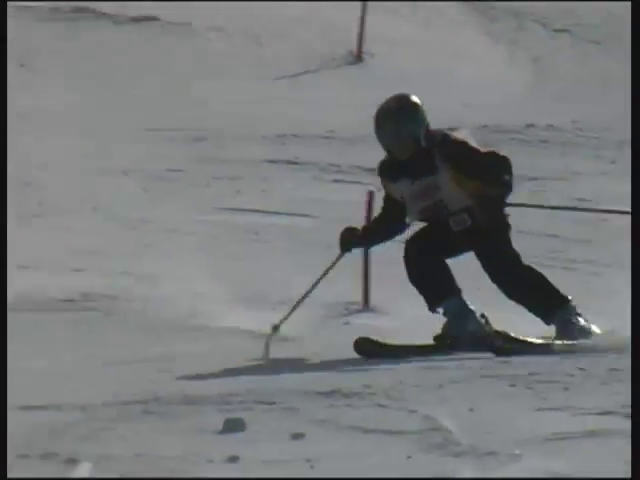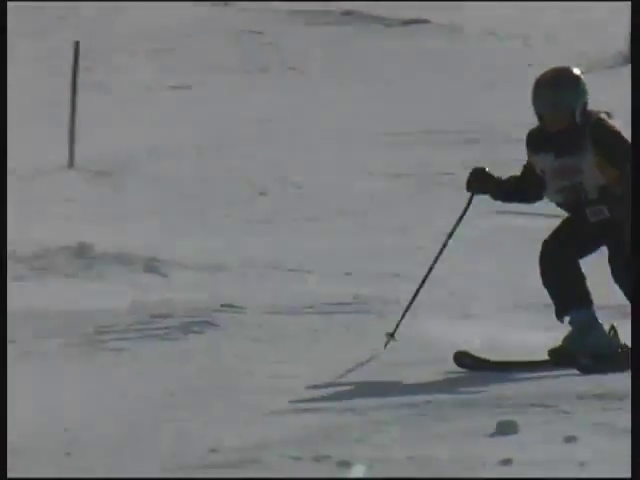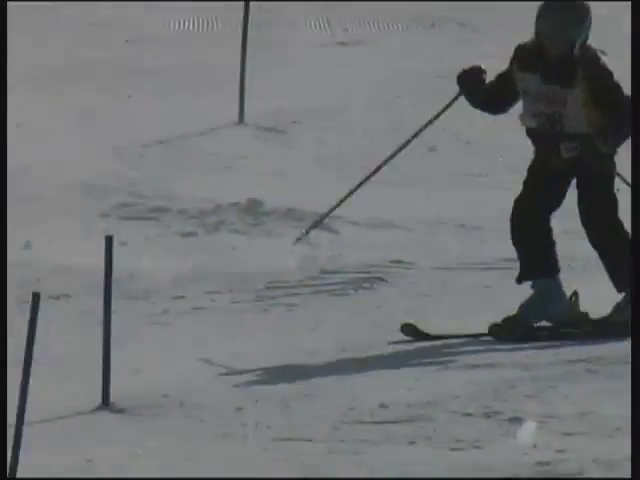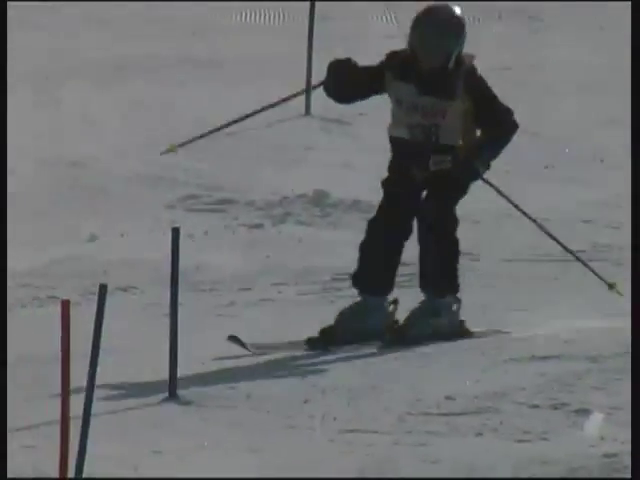
dt=0.2s
person 1, frame 1
left shoulder: (448, 149)
right shoulder: (391, 173)
left elbow: (498, 165)
right elbow: (390, 222)
left wrist: (497, 192)
right wrist: (360, 237)
left hip: (478, 221)
right hip: (446, 229)
left knee: (505, 270)
right knee: (417, 253)
left ankle: (569, 321)
right ankle: (462, 322)
person 1, frame 2
left shoulder: (598, 132)
right shoulder: (540, 141)
left elbow: (631, 161)
right elbow: (530, 187)
left wrist: (619, 193)
right wrist: (490, 185)
left hip: (619, 211)
right hip: (584, 214)
left knee: (626, 271)
right knee: (554, 257)
right ankle: (589, 332)
person 1, frame 3
left shoulder: (590, 69)
right shoulder: (526, 59)
left elbow: (624, 114)
right elbow: (495, 100)
left wrist: (603, 144)
right wrist: (474, 85)
left hip: (585, 151)
right hip: (547, 151)
left knee: (597, 216)
right knee: (527, 214)
left ankle: (631, 292)
right ankle: (551, 298)
person 1, frame 4
left shoulder: (465, 81)
right shoulder: (398, 68)
left elbow: (505, 123)
right elbow: (349, 89)
left wrist: (481, 158)
right wrist: (340, 76)
left hip: (451, 162)
right hip: (409, 158)
left knee: (434, 217)
right knee: (388, 225)
left ankle: (441, 306)
right ankle: (370, 307)
